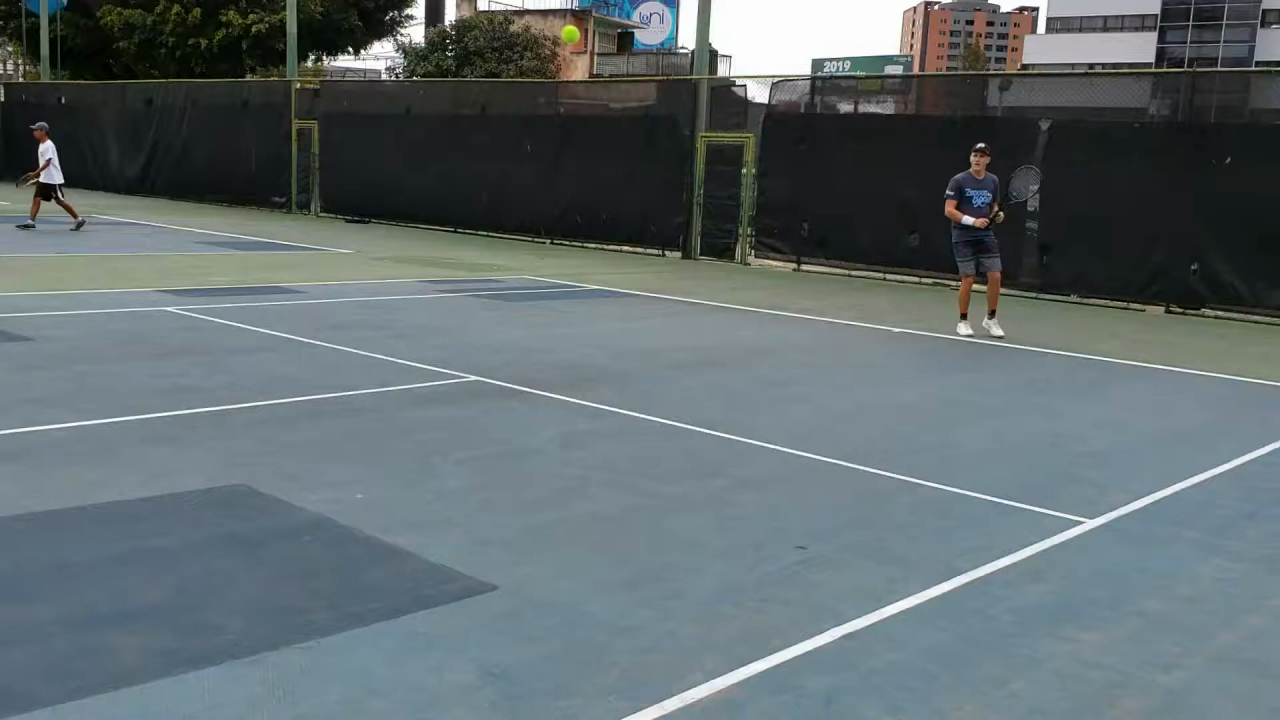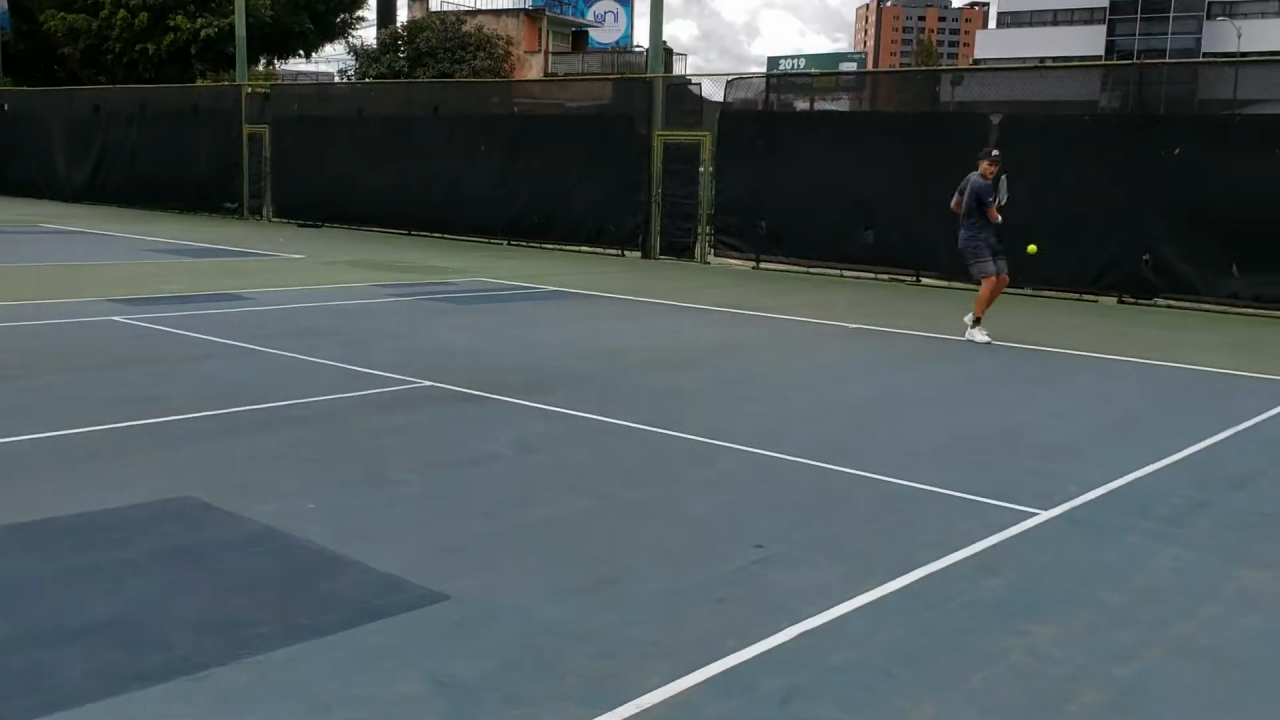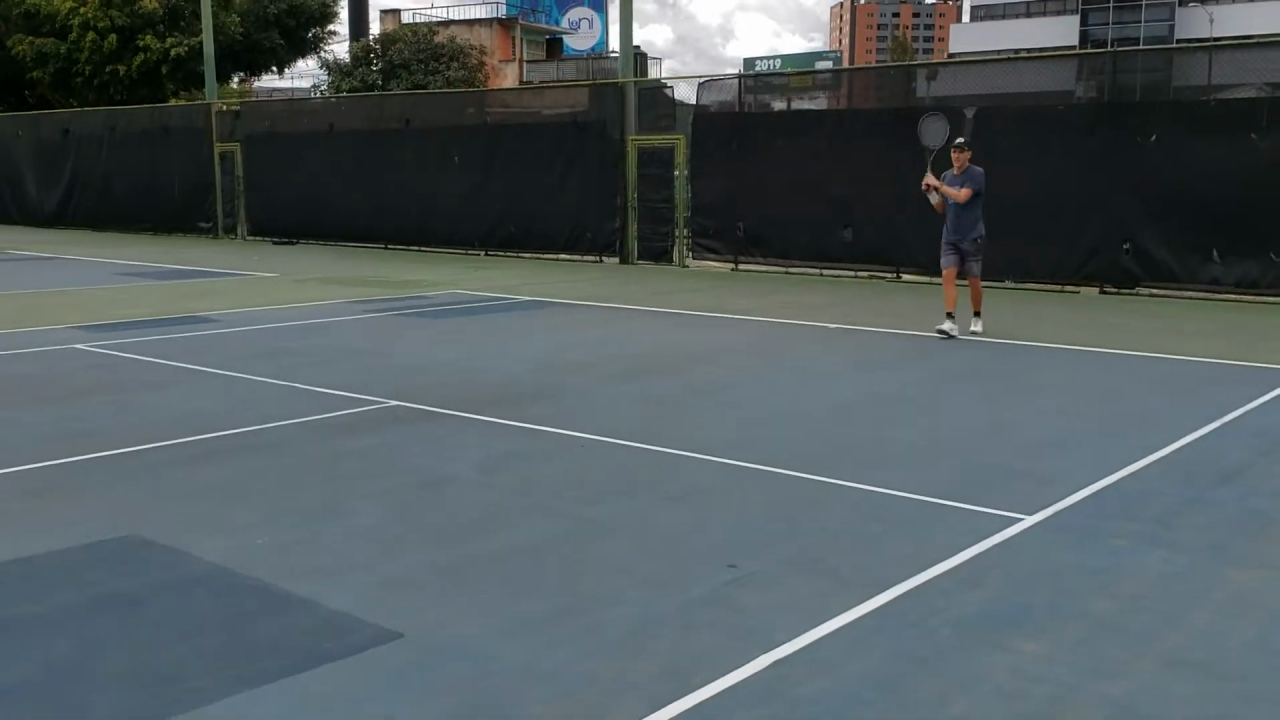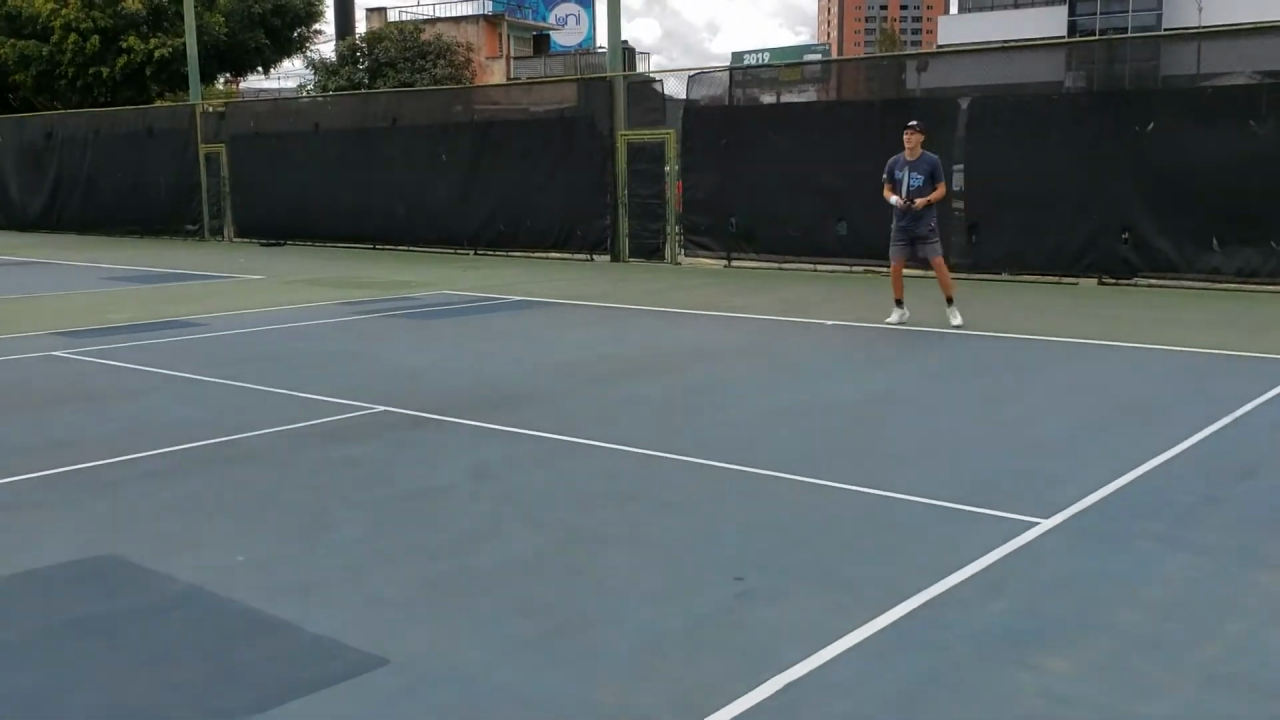
dt=0.7s
person 1, frame 1
left shoulder: (993, 181)
right shoulder: (958, 181)
right elbow: (948, 210)
left wrist: (997, 215)
right wrist: (972, 221)
left hip: (986, 236)
right hip: (963, 238)
left knee: (995, 277)
right knee: (968, 280)
left ankle: (990, 319)
right ankle: (963, 321)
person 1, frame 2
left shoulder: (971, 178)
right shoulder: (983, 186)
left elbow: (954, 205)
right elbow: (992, 217)
right wrist: (999, 218)
left hip: (986, 239)
right hip: (974, 241)
left knee: (1002, 280)
right knee: (989, 281)
left ankle: (974, 317)
right ankle: (974, 328)
person 1, frame 3
left shoulder: (977, 173)
right shoulder: (946, 176)
left elbow: (961, 198)
left wrist: (937, 185)
right wrist: (931, 193)
left hip: (972, 236)
right hip: (950, 236)
left knee: (973, 280)
right knee: (948, 275)
left ankle: (977, 318)
right ankle: (950, 323)
person 1, frame 4
left shoulder: (933, 161)
right shoulder: (893, 163)
left elbow: (942, 190)
right elbow: (887, 191)
left wrist: (925, 201)
right wrist: (895, 200)
left hip: (925, 222)
right hip: (901, 223)
left knee: (938, 263)
right knee: (895, 267)
left ankle: (951, 308)
right ankle: (900, 309)
